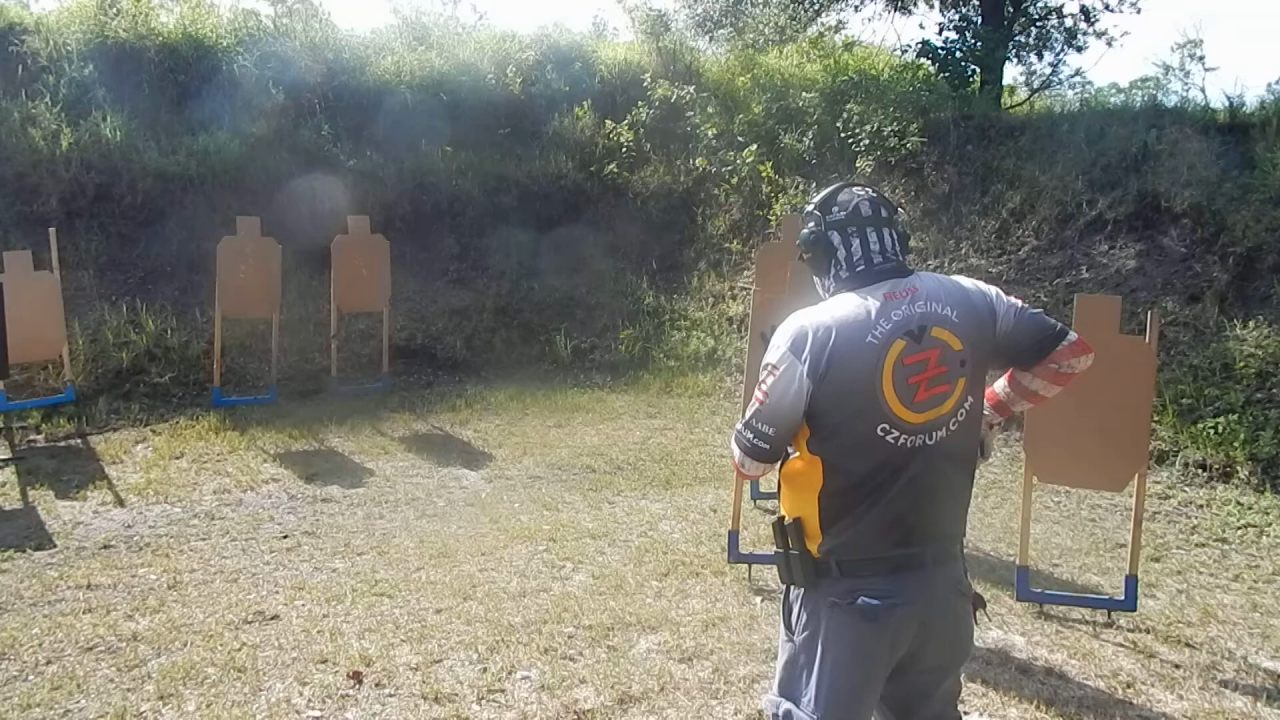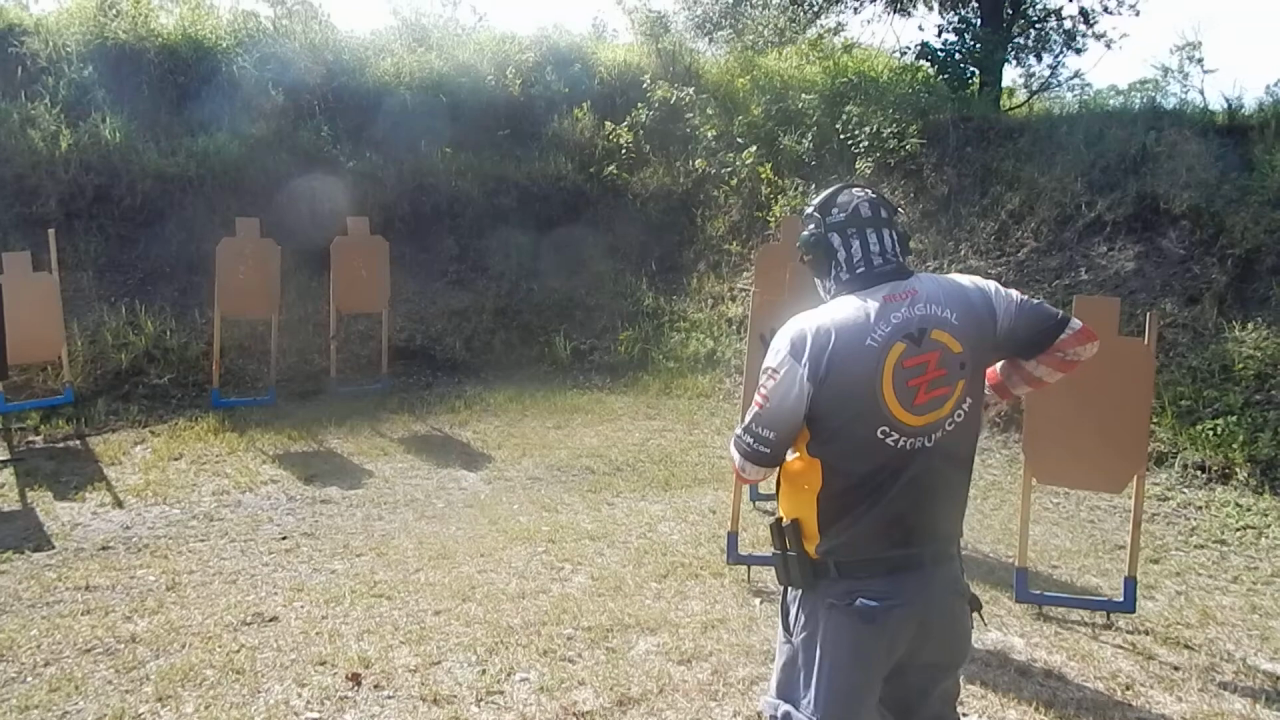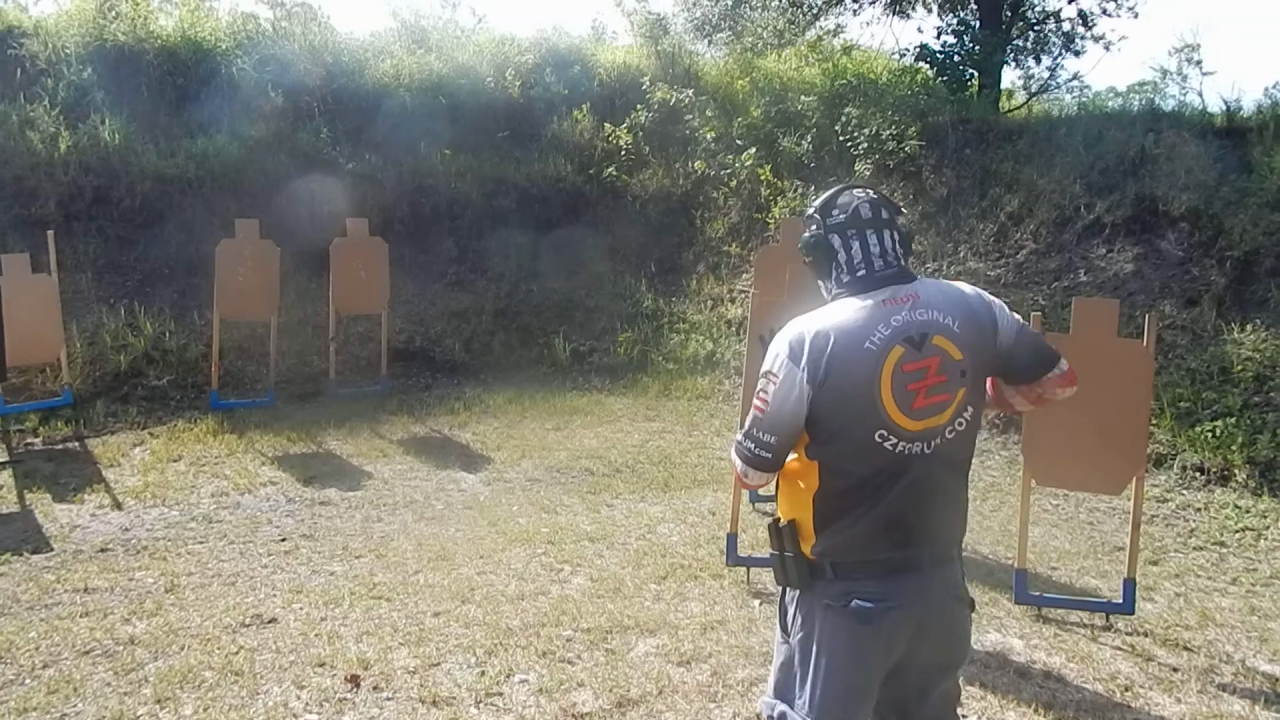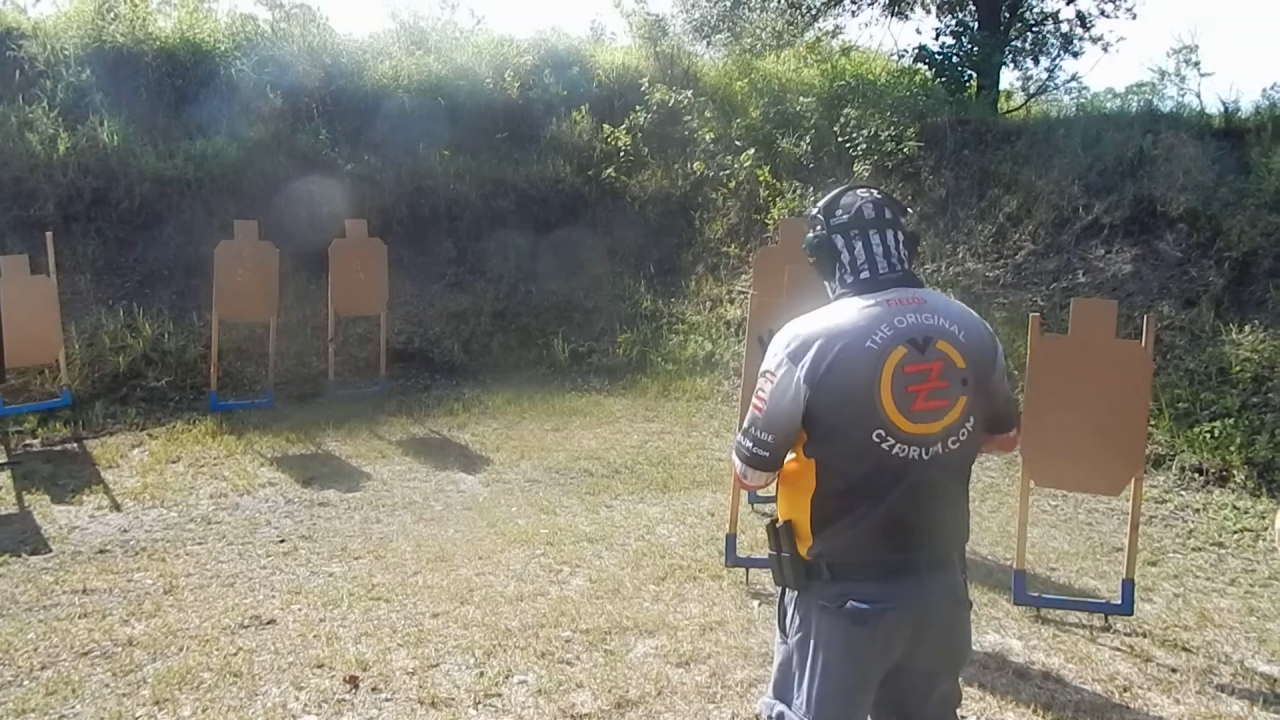
dt=0.1s
person 1, frame 1
left shoulder: (810, 332)
right shoulder: (970, 303)
left elbow: (750, 459)
right elbow: (1072, 352)
left wrist: (798, 423)
left hip: (846, 590)
right hip: (941, 577)
person 1, frame 2
left shoulder: (811, 336)
right shoulder: (969, 303)
left elbow: (750, 463)
right elbow: (1075, 342)
left hip: (844, 592)
right hip: (937, 578)
person 1, frame 3
left shoulder: (810, 338)
right shoulder: (968, 310)
left elbow: (752, 469)
right elbow: (1057, 379)
left hip: (844, 594)
right hip: (938, 582)
person 1, frame 4
left shoulder: (807, 339)
right shoulder: (968, 329)
left elbow: (750, 470)
right elbow: (1003, 434)
left hip: (842, 596)
right hip: (937, 585)
